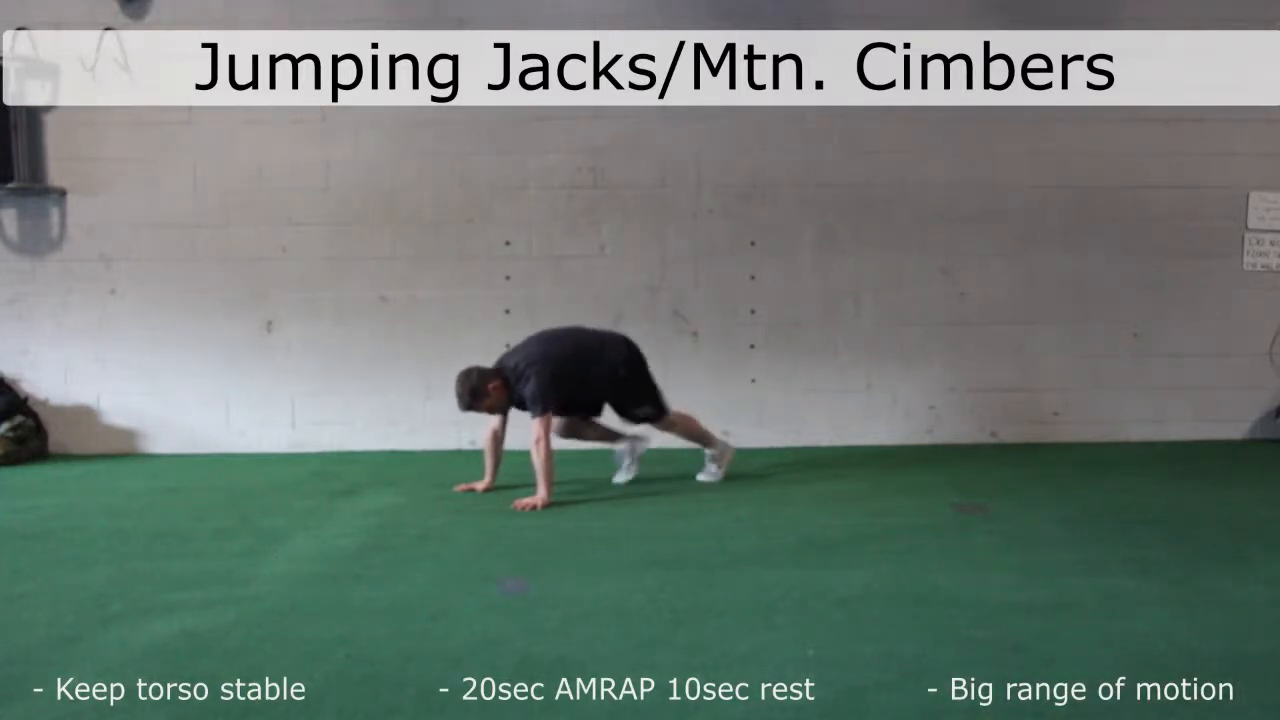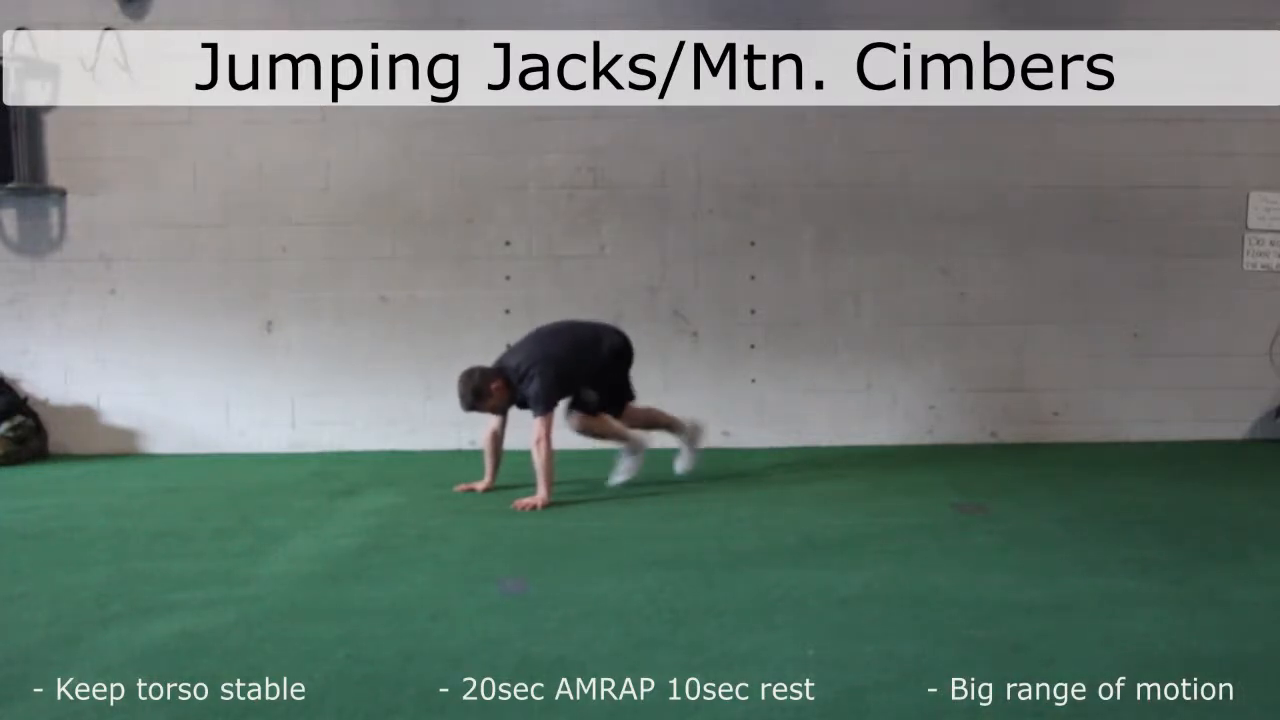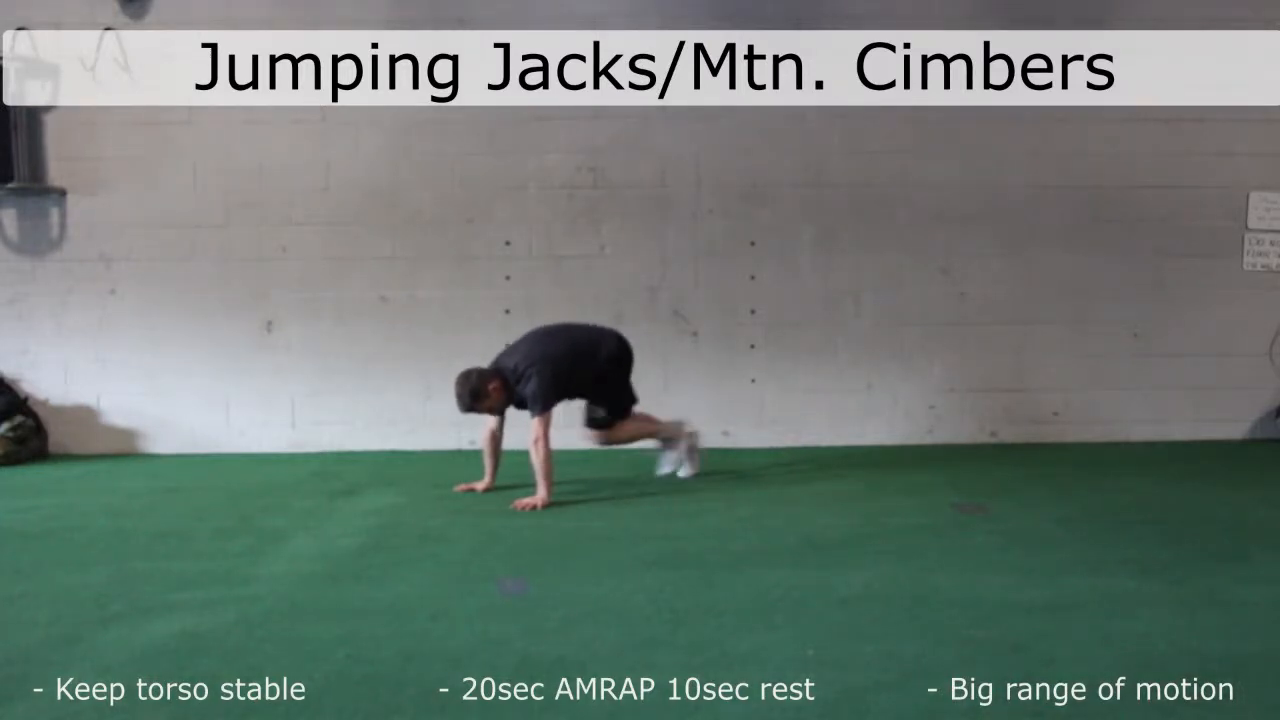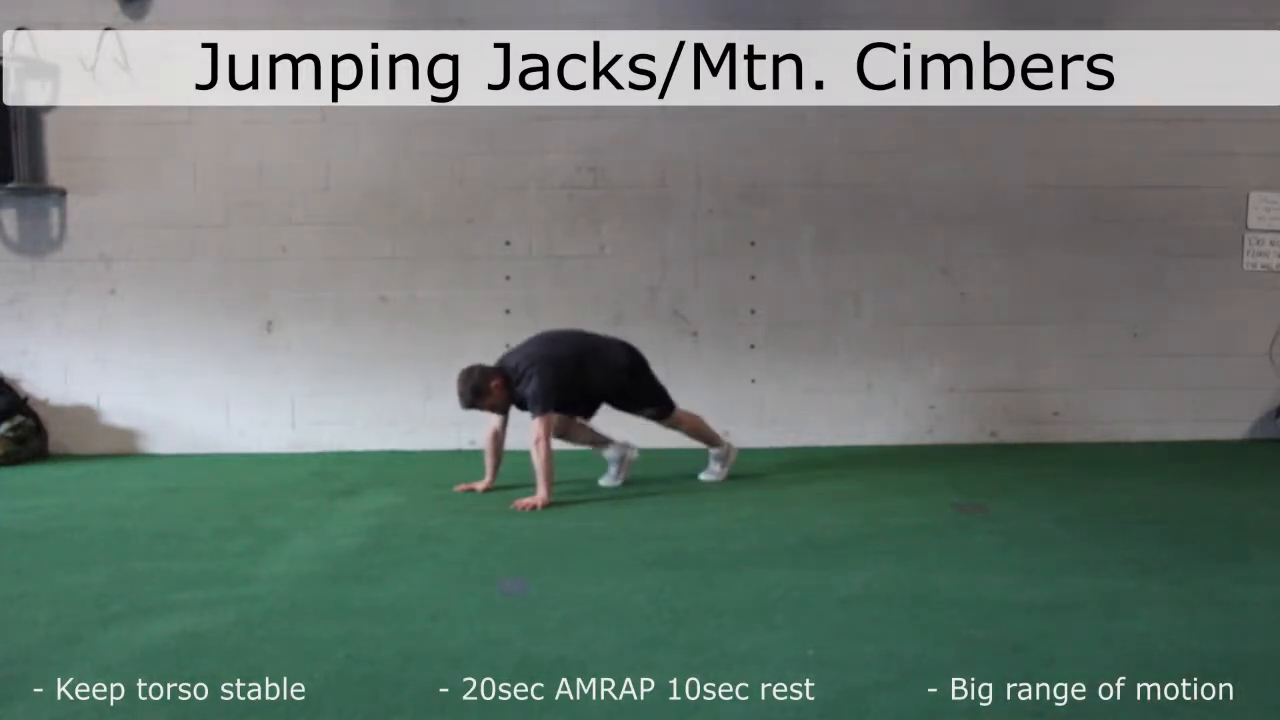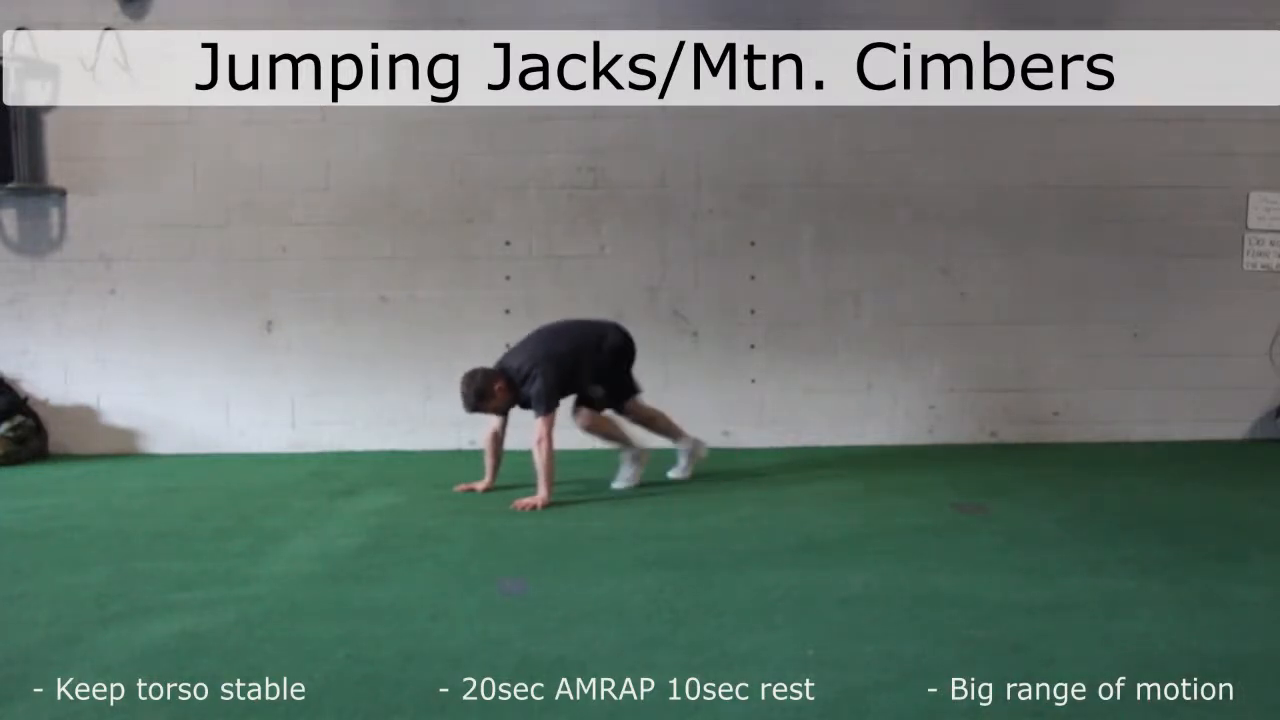
dt=0.2s
person 1, frame 1
left shoulder: (533, 382)
right shoulder: (501, 377)
left elbow: (539, 439)
right elbow: (495, 431)
left wrist: (544, 495)
right wrist: (488, 480)
left hip: (618, 362)
right hip: (592, 365)
left knee: (658, 417)
right knee: (562, 424)
left ankle: (718, 449)
right ankle: (626, 443)
person 1, frame 2
left shoulder: (536, 378)
right shoulder: (498, 375)
left elbow: (541, 438)
right elbow: (494, 431)
left wrist: (543, 494)
right wrist: (487, 480)
left hip: (611, 350)
right hip: (594, 354)
left knee: (580, 420)
right knee: (618, 414)
left ankle: (631, 444)
right ankle: (685, 430)
person 1, frame 3
left shoulder: (533, 378)
right shoulder: (495, 376)
left elbow: (539, 438)
right elbow: (493, 431)
left wrist: (542, 495)
right wrist: (487, 480)
left hip: (610, 354)
right hip: (588, 360)
left knee: (602, 433)
right knee: (618, 418)
left ankle: (674, 432)
right ankle: (675, 438)
person 1, frame 4
left shoulder: (534, 379)
right shoulder: (502, 374)
left elbow: (539, 439)
right elbow: (496, 431)
left wrist: (543, 494)
right wrist: (488, 480)
left hip: (619, 365)
right hip: (593, 373)
left knee: (666, 415)
right knee: (555, 424)
left ankle: (721, 450)
right ankle: (614, 451)
person 1, frame 5
left shoulder: (538, 378)
right shoulder: (501, 375)
left elbow: (542, 438)
right elbow: (495, 431)
left wrist: (543, 494)
right wrist: (487, 480)
left hip: (612, 346)
right hip: (591, 351)
left knee: (587, 417)
